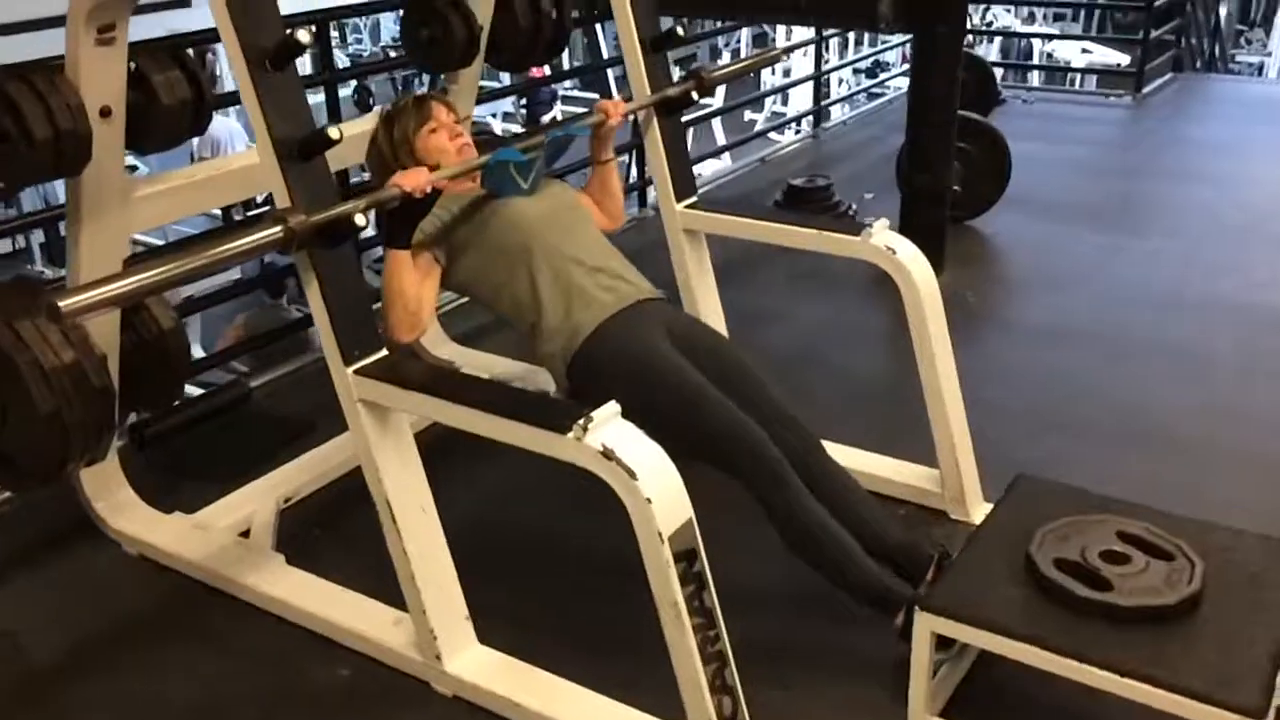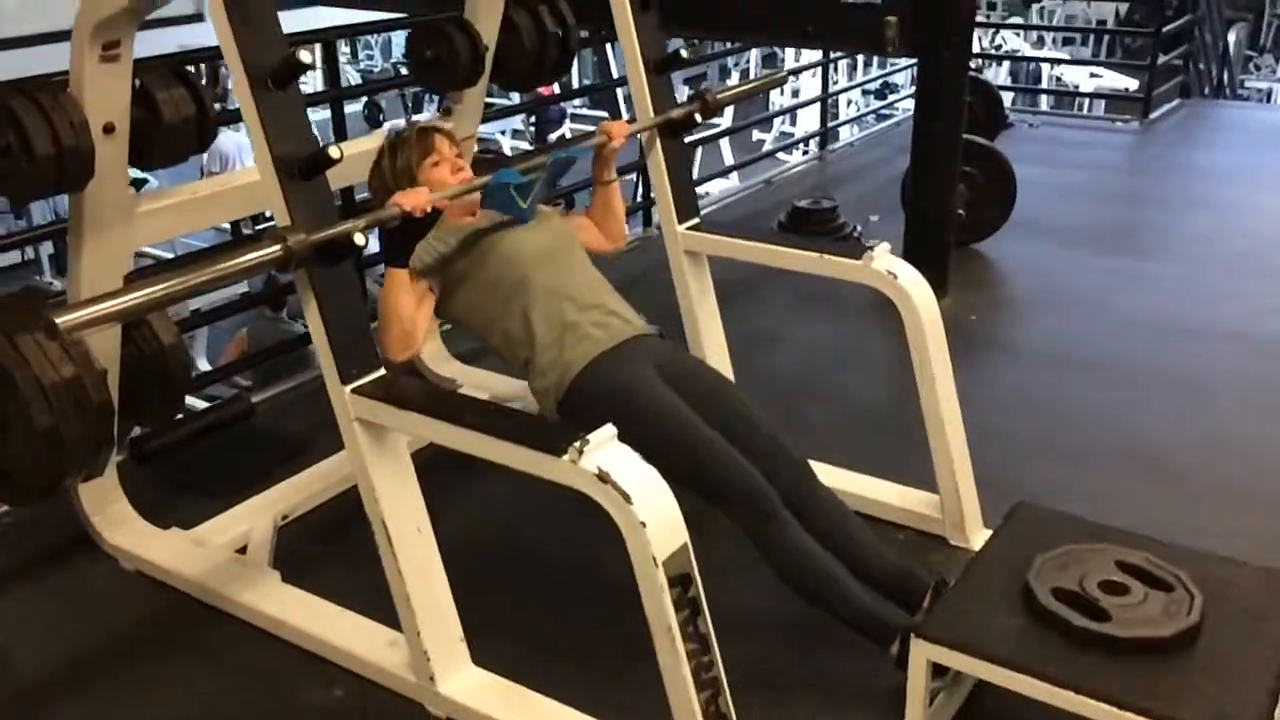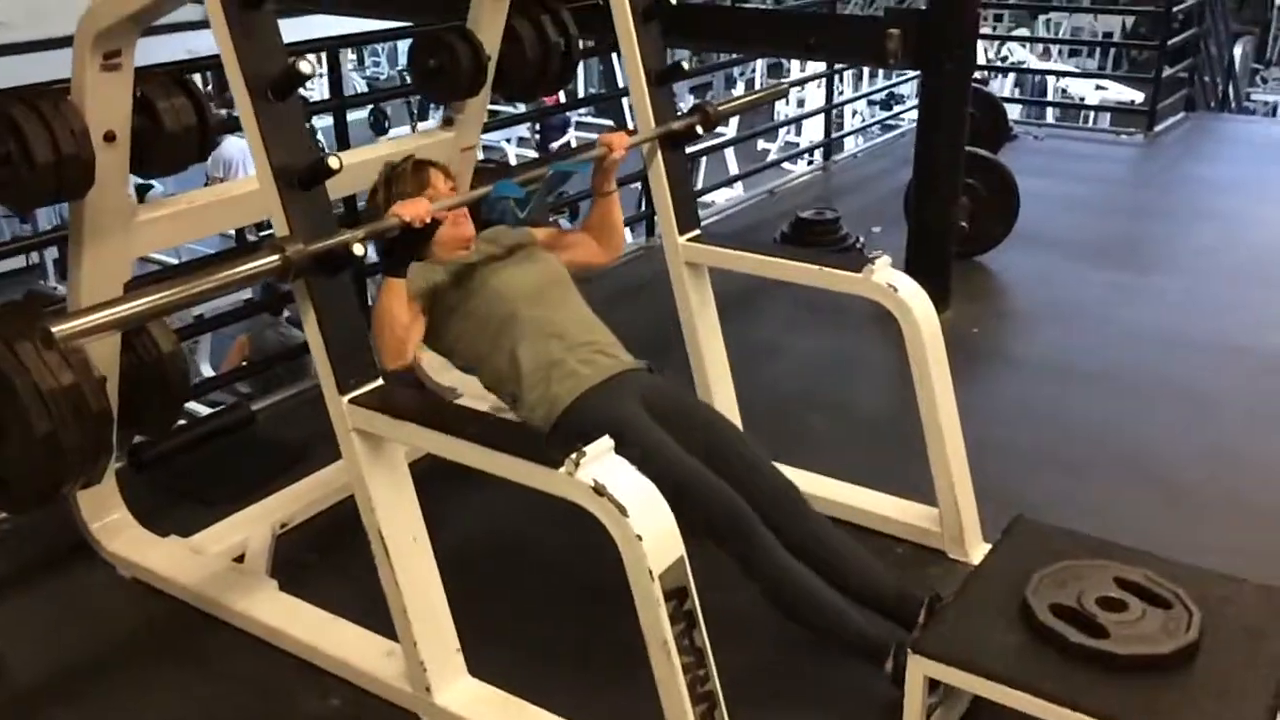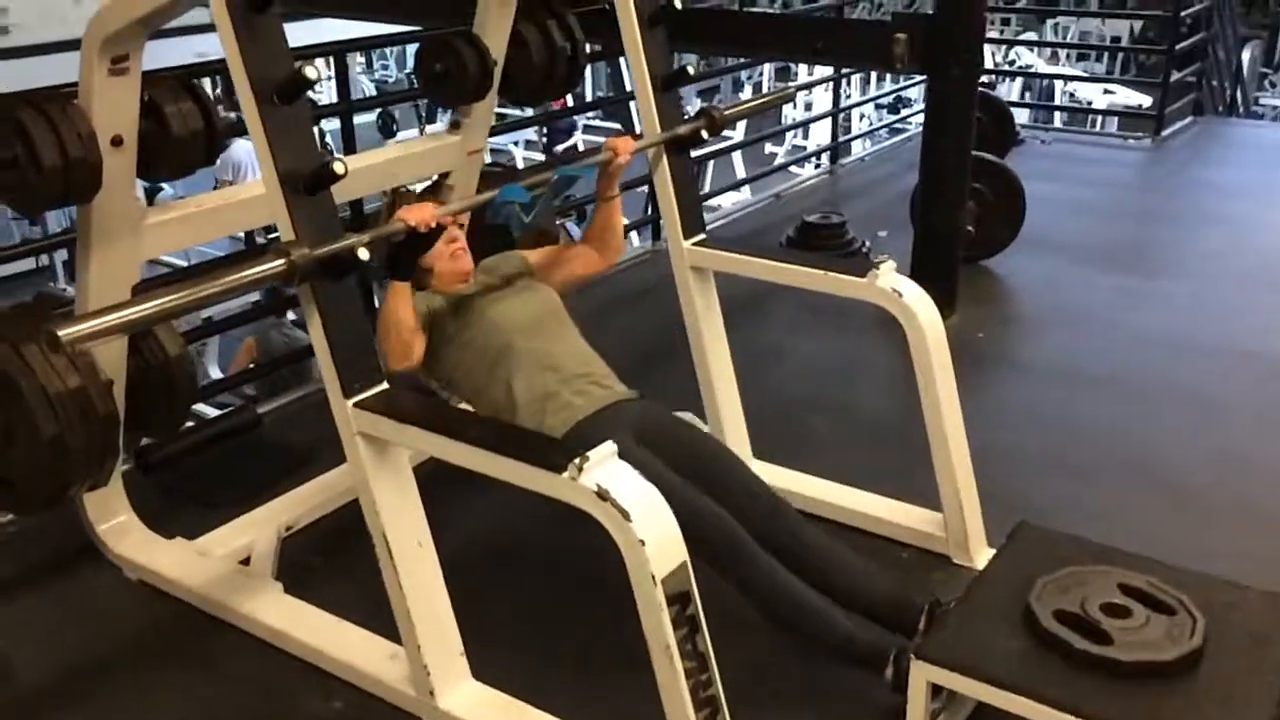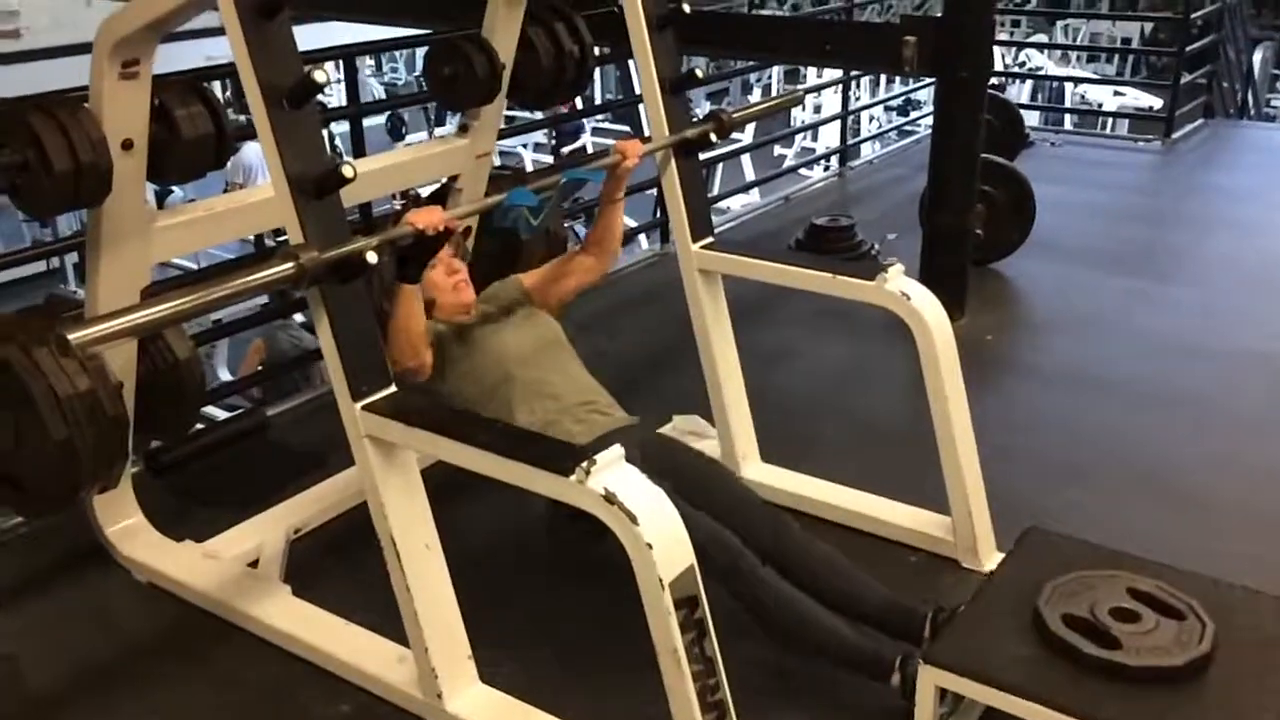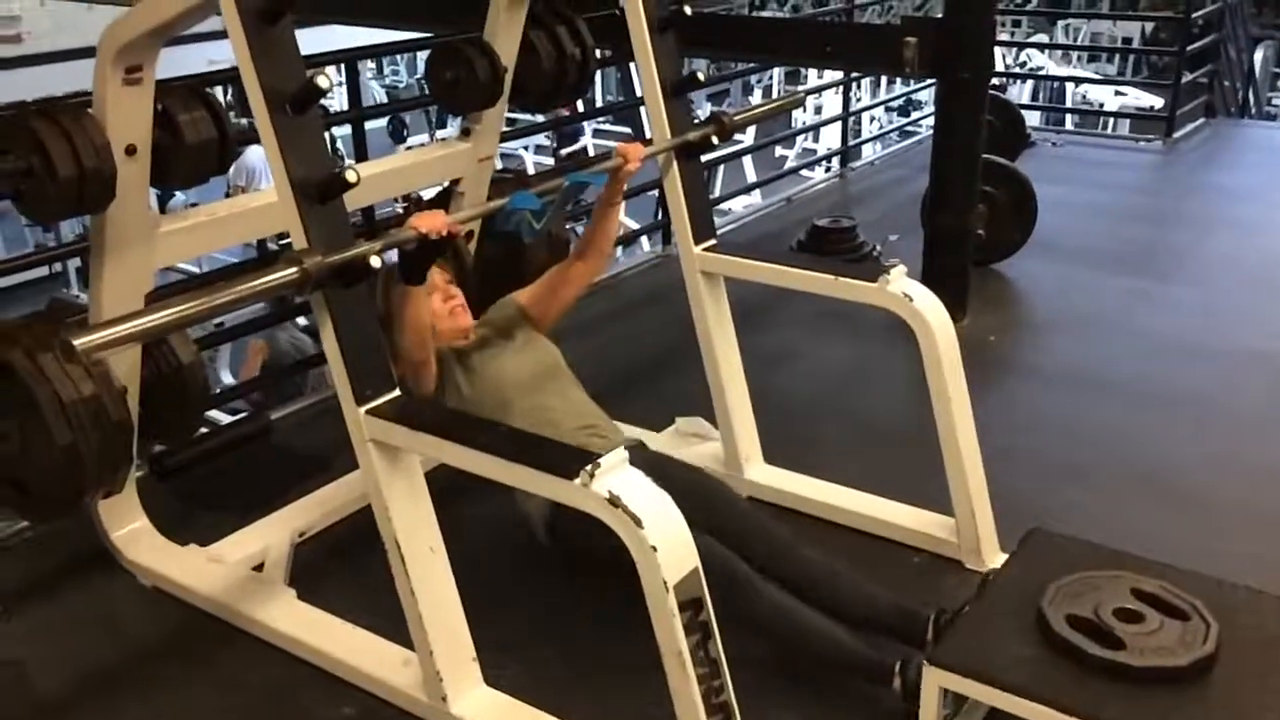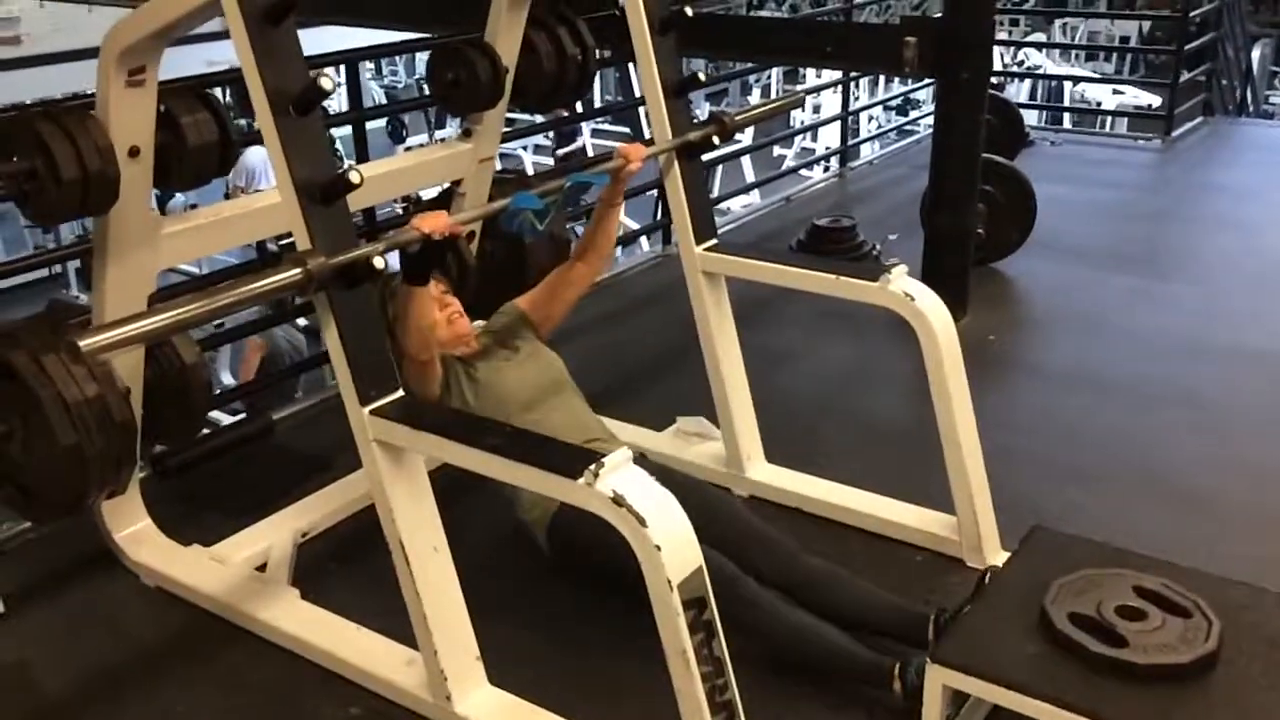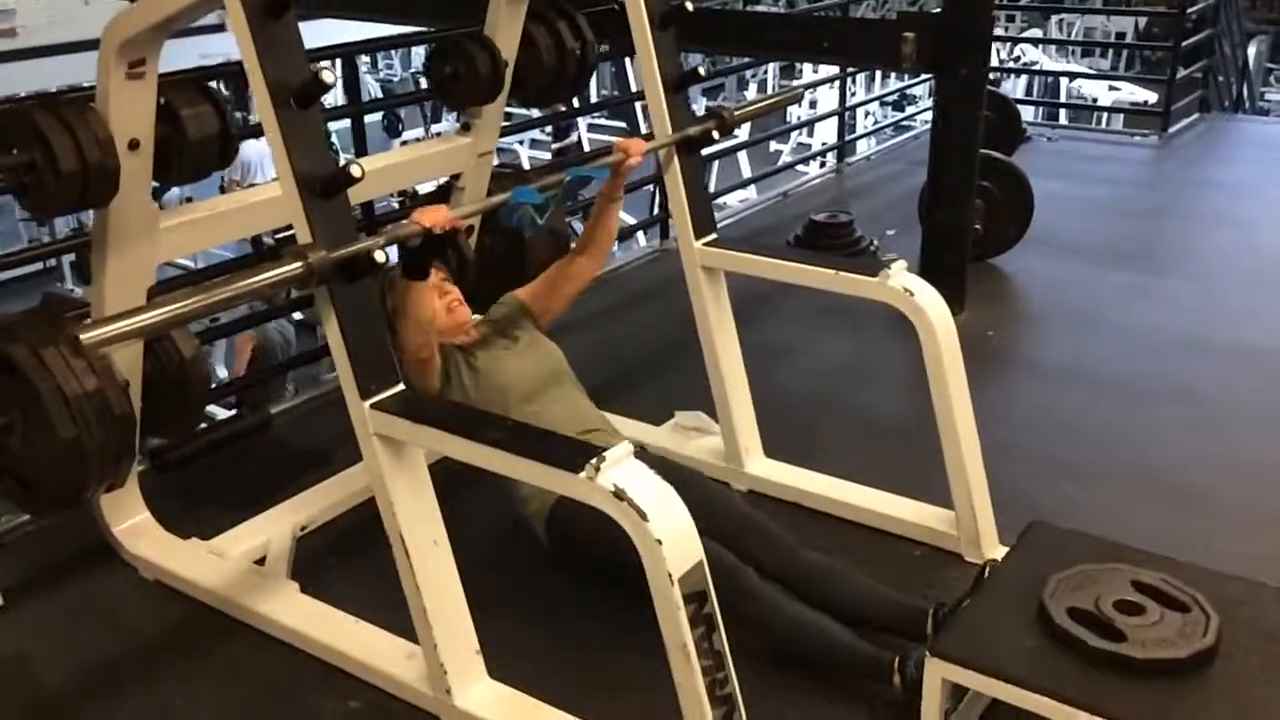
dt=0.1s
person 1, frame 1
right shoulder: (435, 225)
left elbow: (609, 217)
right elbow: (405, 330)
left wrist: (602, 141)
right wrist: (398, 225)
left hip: (660, 315)
right hip: (604, 347)
left knee: (798, 446)
right knee: (763, 466)
left ankle: (926, 566)
right ankle: (902, 606)
person 1, frame 2
left shoulder: (510, 214)
right shoulder: (434, 257)
left elbow: (608, 235)
right elbow: (400, 348)
left wrist: (604, 163)
right wrist: (399, 243)
left hip: (650, 350)
right hip: (590, 384)
left knee: (791, 476)
right knee: (754, 499)
left ankle: (925, 594)
right ankle: (900, 636)
person 1, frame 3
left shoulder: (507, 240)
right shoulder: (427, 284)
left elbow: (605, 246)
right elbow: (394, 357)
left wrist: (605, 176)
right wrist: (395, 255)
left hip: (637, 381)
right hip: (582, 413)
left knee: (778, 499)
right knee: (738, 525)
left ankle: (919, 611)
right ankle: (894, 654)
person 1, frame 4
left shoulder: (505, 272)
right shoulder: (429, 321)
left elbow: (601, 253)
right elbow: (397, 359)
left wrist: (608, 182)
right wrist: (400, 260)
left hip: (631, 411)
right hip: (572, 444)
left knee: (772, 517)
right knee: (726, 542)
left ankle: (920, 617)
right ankle: (893, 660)
person 1, frame 5
left shoulder: (505, 298)
right shoulder: (435, 345)
left elbow: (596, 258)
right elbow: (406, 361)
left wrist: (614, 185)
right wrist: (410, 264)
left hip: (631, 434)
left knee: (773, 529)
right knee: (729, 560)
left ankle: (925, 625)
right ankle: (899, 668)
person 1, frame 6
left shoulder: (504, 327)
right shoulder: (437, 378)
left elbow: (586, 267)
right elbow: (414, 351)
left wrist: (612, 192)
right wrist: (412, 263)
left hip: (629, 459)
left knee: (770, 543)
right knee: (726, 576)
left ankle: (928, 625)
right ankle: (898, 672)
person 1, frame 7
left shoulder: (507, 335)
right shoulder: (441, 387)
left elbow: (585, 265)
right elbow: (417, 349)
left wrist: (614, 191)
right wrist: (417, 265)
left hip: (628, 470)
right hip: (573, 511)
left knee: (772, 549)
right knee: (723, 586)
left ankle: (930, 626)
right ankle: (899, 676)
person 1, frame 8
left shoulder: (507, 320)
right shoulder: (440, 377)
left elbow: (586, 259)
right elbow: (416, 351)
left wrist: (613, 185)
right wrist: (415, 259)
left hip: (629, 461)
right hip: (574, 500)
left knee: (768, 543)
right knee: (726, 578)
left ankle: (931, 622)
right ankle: (900, 670)
